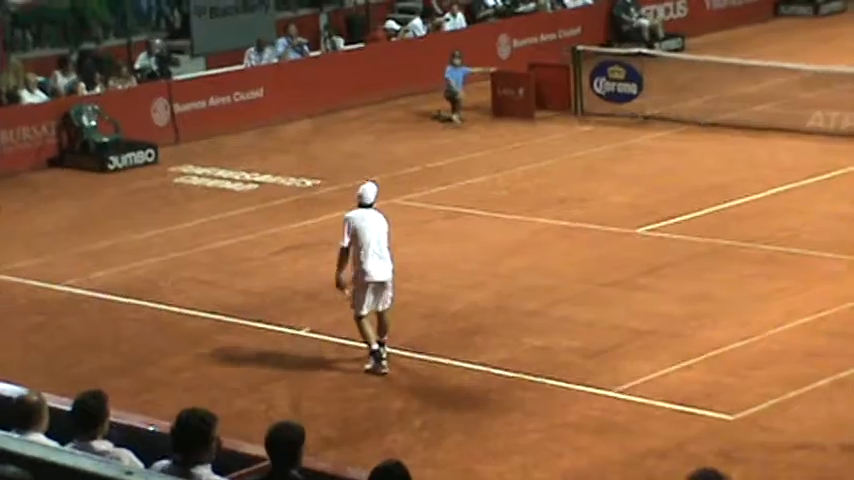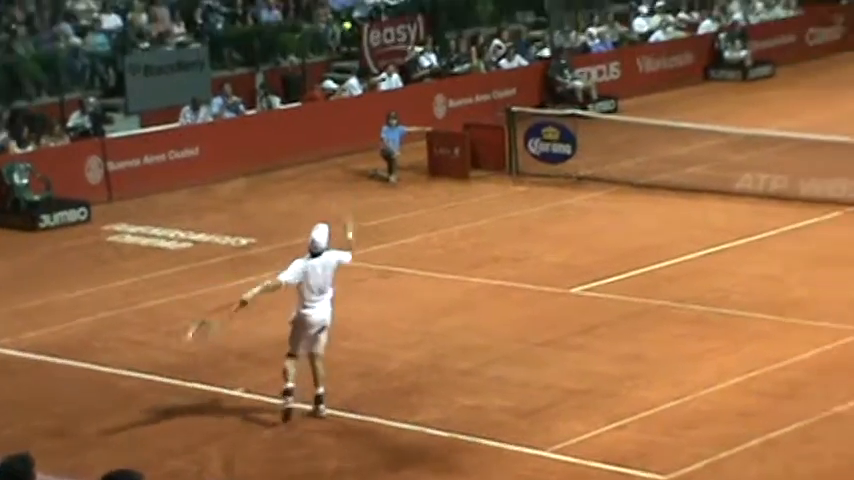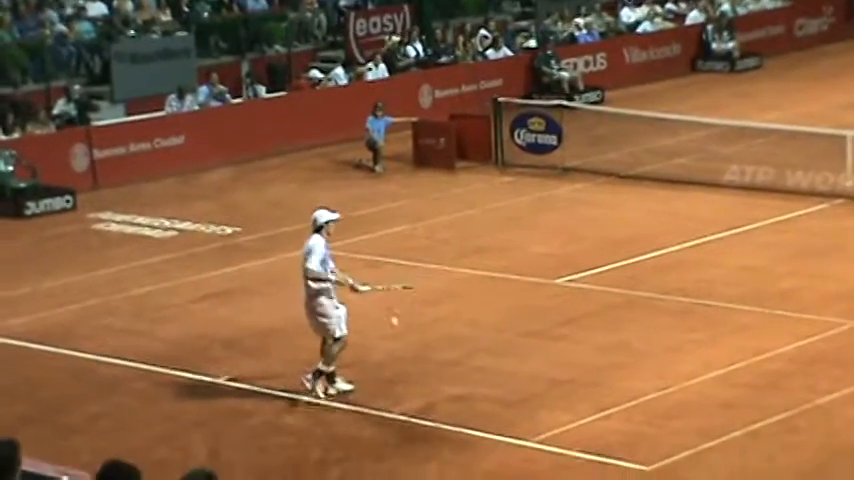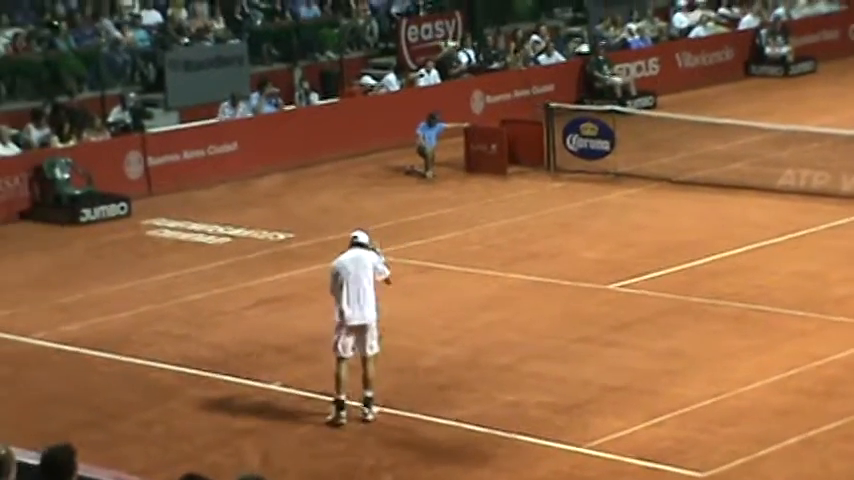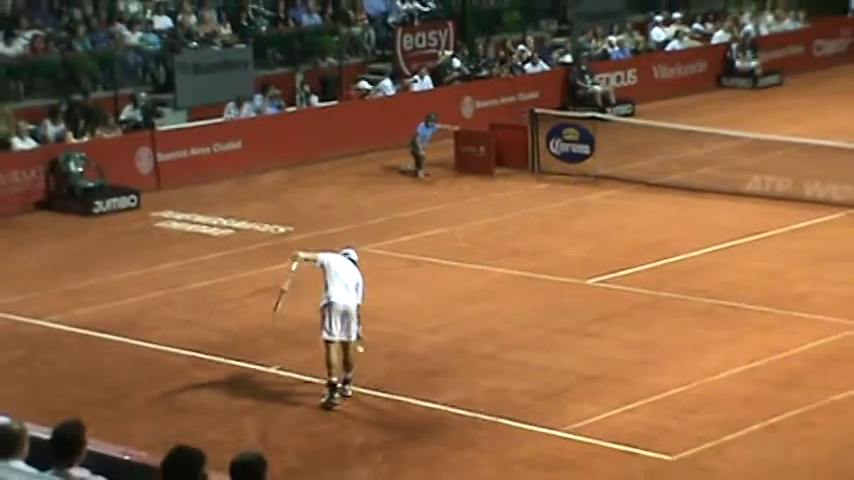
dt=1s
person 1, frame 1
left shoulder: (351, 217)
right shoulder: (381, 219)
left elbow: (345, 249)
left wrist: (339, 275)
left hip: (366, 274)
right hip: (385, 271)
left knee: (359, 316)
right knee: (382, 311)
left ankle: (378, 360)
right ankle: (382, 350)
person 1, frame 2
left shoulder: (301, 265)
right shoulder: (332, 257)
left elbow: (278, 282)
right elbow: (350, 256)
left wrist: (251, 294)
right wrist: (349, 235)
left hip: (305, 316)
right hip: (324, 315)
left knee: (291, 357)
right knee: (316, 358)
left ankle: (288, 397)
right ankle: (319, 404)
person 1, frame 3
left shoulder: (318, 243)
right shoulder: (317, 245)
left elbow: (329, 267)
right elbow: (310, 273)
left wrist: (352, 283)
right wrist: (334, 279)
left hip: (317, 300)
right hip: (322, 301)
left knee: (327, 339)
right knee: (341, 339)
left ankle: (331, 381)
right ankle: (315, 377)
person 1, frame 4
left shoulder: (337, 264)
right shoulder: (372, 257)
left elbow: (336, 295)
right elbow: (388, 279)
right wrist: (381, 258)
left hip: (345, 319)
right hip: (367, 317)
left knee: (342, 362)
right knee: (368, 361)
left ankle: (340, 410)
right ankle: (368, 407)
person 1, frame 5
left shoulder: (331, 257)
right shoulder: (357, 273)
left elbow: (315, 256)
right elbow: (357, 306)
left wrist: (300, 256)
right wrist: (358, 328)
left hip: (333, 302)
right hip: (350, 305)
left knee: (331, 345)
right knee: (348, 345)
left ankle: (333, 391)
right ankle: (346, 385)
